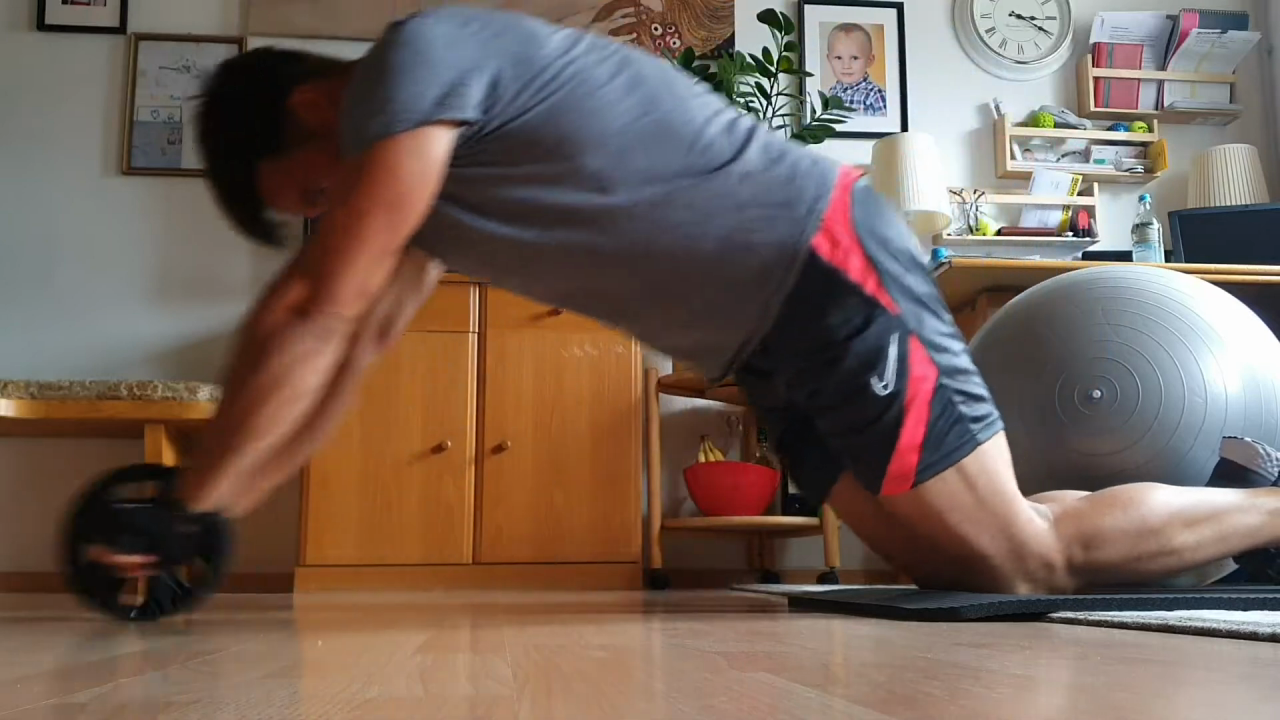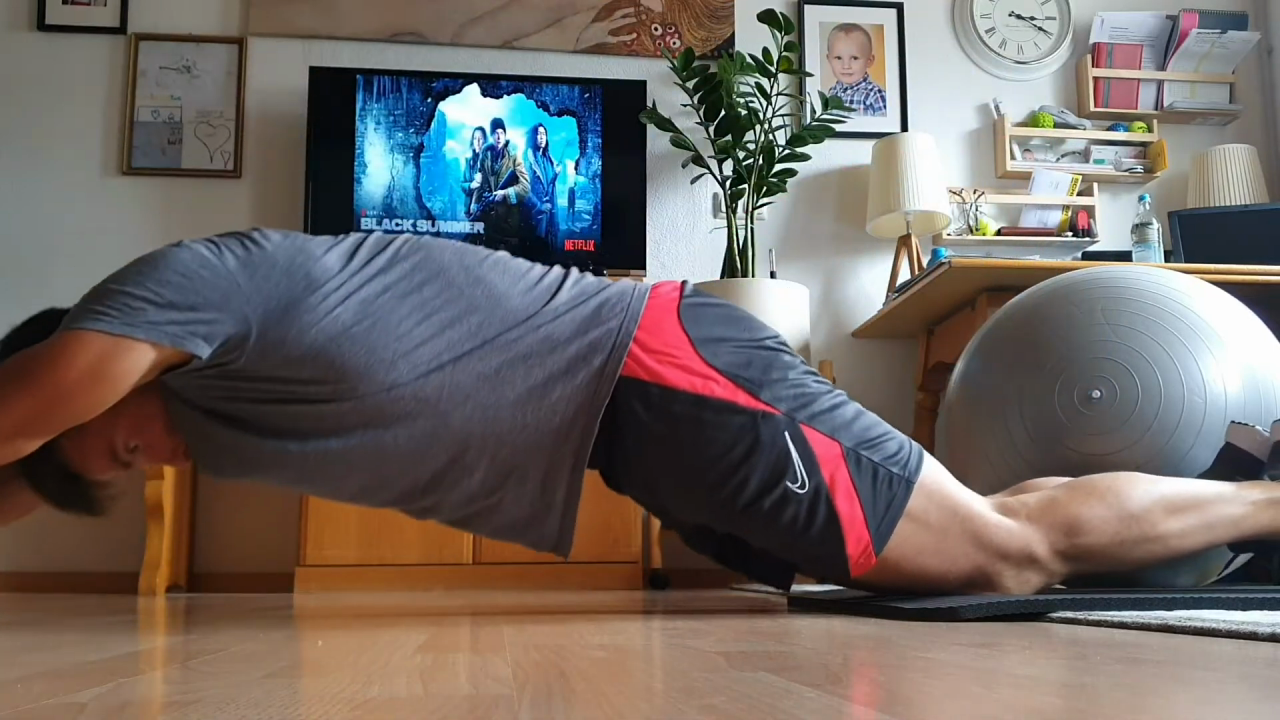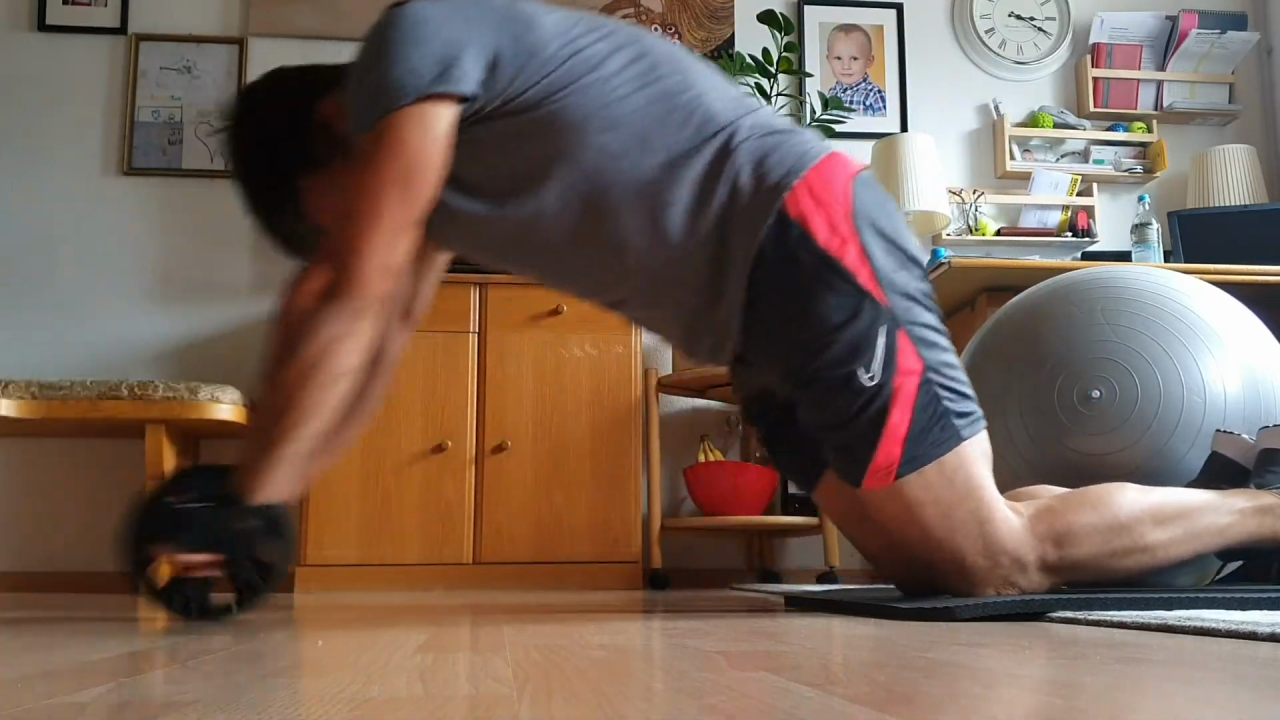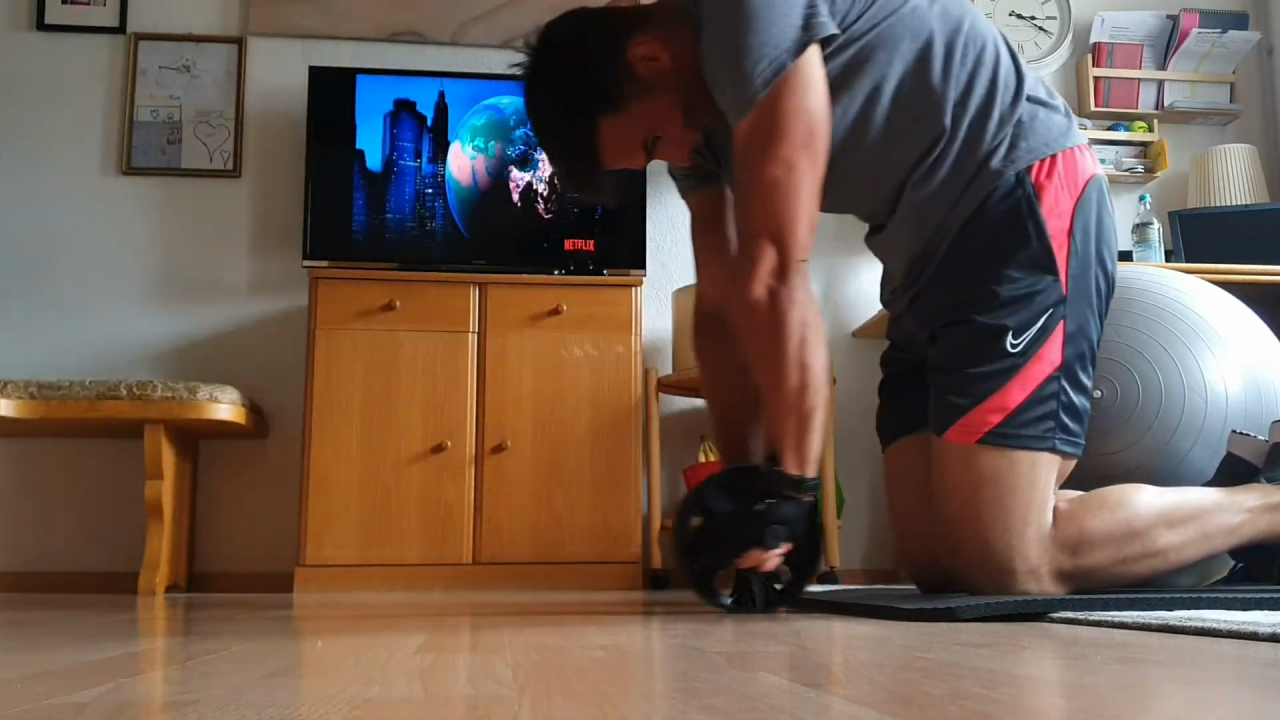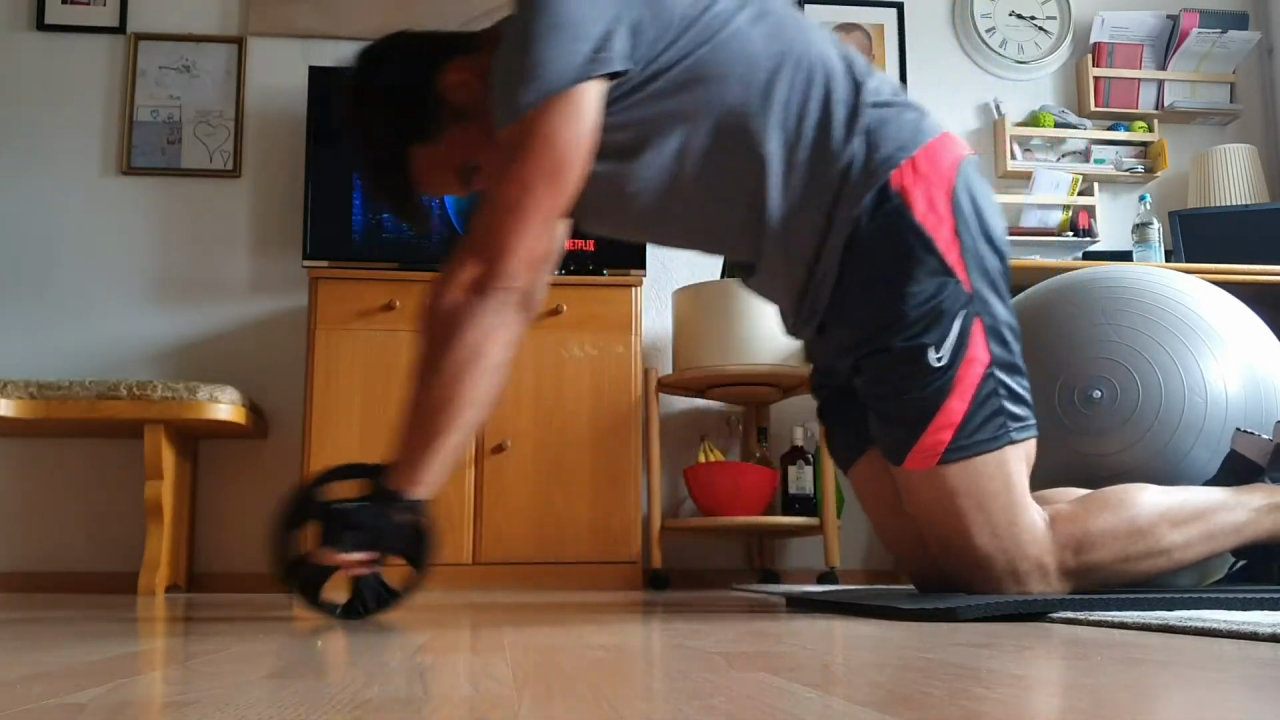
dt=1s
person 1, frame 1
right shoulder: (411, 156)
left elbow: (308, 312)
right elbow: (345, 350)
left wrist: (186, 511)
right wrist: (207, 513)
left hip: (825, 262)
right hip: (771, 320)
left knee: (1019, 558)
right knee: (948, 558)
person 1, frame 2
left shoulder: (183, 286)
right shoulder: (205, 375)
left hip: (663, 376)
right hip: (650, 410)
left knee: (1011, 549)
right knee: (993, 543)
person 1, frame 3
right shoulder: (433, 160)
left elbow: (341, 299)
right elbow: (375, 343)
left wrist: (247, 499)
right wrist: (264, 495)
left hip: (810, 240)
right hip: (768, 305)
left knee: (1001, 561)
right knee: (921, 565)
person 1, frame 4
right shoulder: (702, 113)
left elbow: (774, 275)
right elbow: (720, 305)
left wrist: (790, 488)
right hip: (935, 255)
left knee: (1005, 564)
right knee: (935, 562)
person 1, frame 5
right shoulder: (551, 110)
left elbow: (484, 290)
right elbow: (501, 313)
left wrist: (399, 501)
right wrist: (412, 497)
left hip: (908, 211)
right hip: (837, 276)
left knee: (1010, 562)
right knee: (939, 560)
